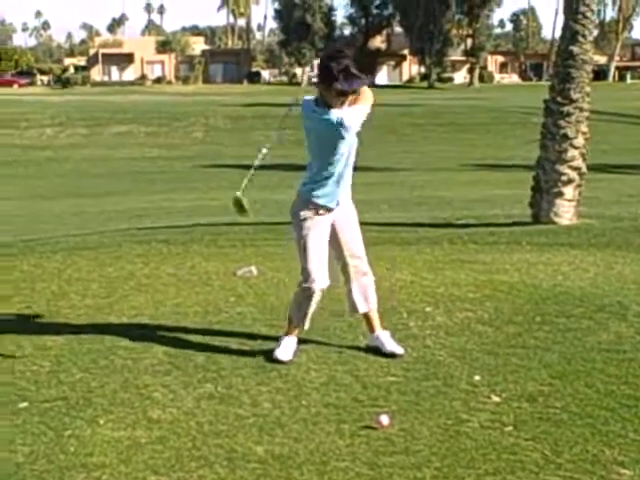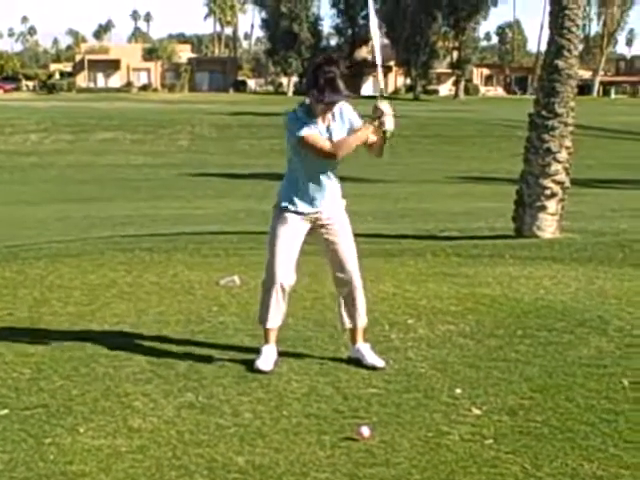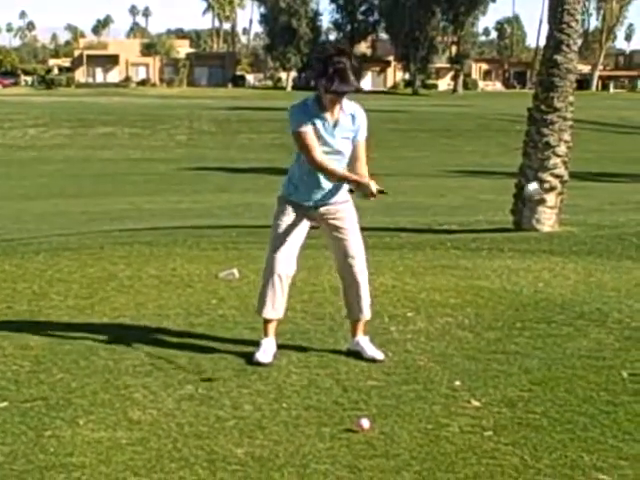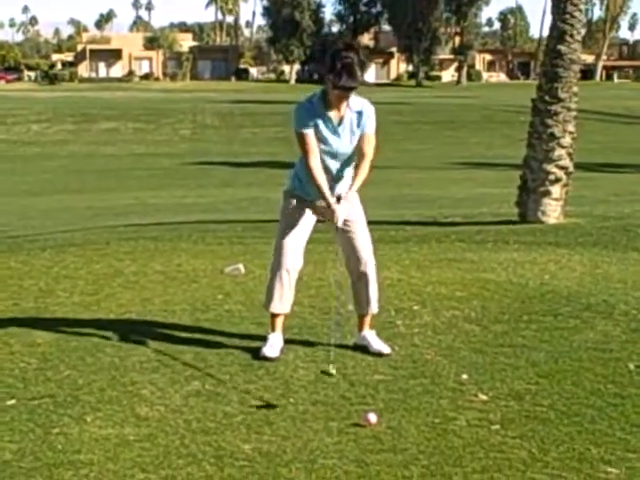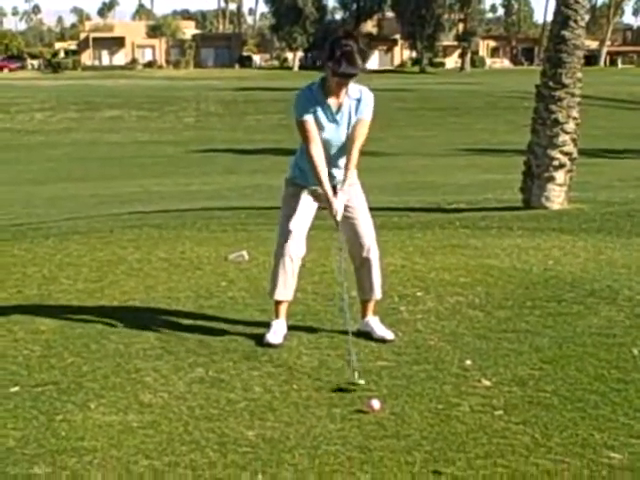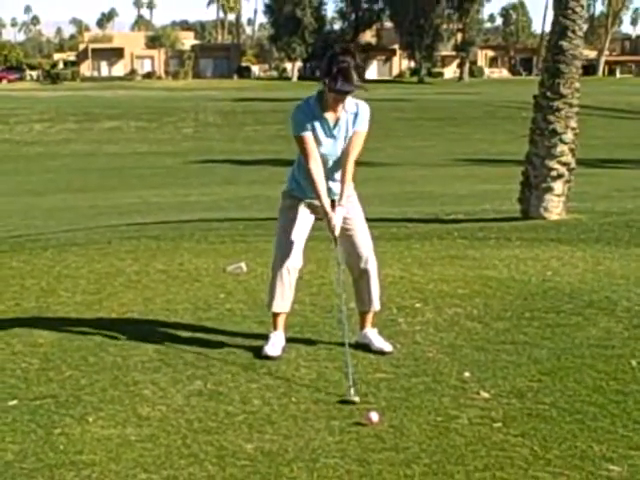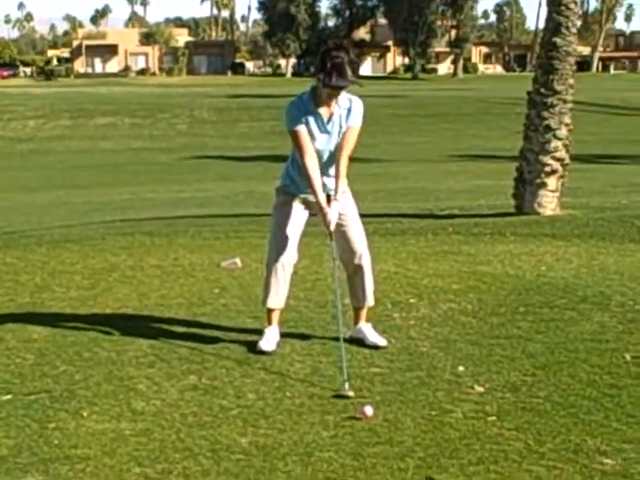
dt=0.3s
person 1, frame 1
left shoulder: (309, 106)
right shoulder: (342, 122)
right elbow: (368, 99)
left wrist: (329, 72)
left hip: (339, 203)
right hip: (314, 208)
left knee: (358, 266)
right knee: (315, 280)
left ankle: (376, 333)
right ankle: (289, 337)
person 1, frame 2
left shoulder: (344, 112)
right shoulder: (295, 121)
left elbow: (370, 143)
right elbow: (332, 151)
left wrist: (383, 127)
right wrist: (373, 126)
left hip: (330, 207)
right hip: (292, 208)
left knee: (350, 274)
right knee: (278, 276)
left ankle: (359, 345)
right ankle: (269, 347)
person 1, frame 3
left shoulder: (356, 114)
right shoulder: (300, 112)
left elbow: (358, 162)
right elbow: (316, 159)
left wrist: (364, 182)
right wrist: (356, 179)
left hip: (337, 201)
right hip: (297, 202)
left knee: (356, 267)
right knee: (279, 267)
left ankle: (359, 338)
right ankle: (268, 340)
person 1, frame 4
left shoulder: (365, 110)
right shoulder: (305, 110)
left elbow: (365, 157)
right elbow: (312, 160)
left wrist: (346, 199)
right wrist: (329, 202)
left hip: (345, 194)
right hip: (304, 195)
left knee: (364, 261)
right knee: (286, 260)
left ankle: (365, 332)
right ankle: (276, 334)
person 1, frame 5
left shoulder: (364, 97)
right shoulder: (305, 98)
left elbow: (355, 146)
right elbow: (314, 147)
left wrist: (343, 189)
right wrist: (328, 193)
left hip: (345, 182)
right hip: (305, 182)
left knee: (367, 247)
right knee: (289, 247)
left ankle: (369, 318)
right ankle: (279, 321)
person 1, frame 6
left shoulder: (360, 111)
right shoulder: (302, 113)
left elbow: (349, 160)
right elbow: (312, 163)
left wrist: (341, 204)
right wrist: (326, 209)
left hip: (341, 194)
right hip: (301, 195)
left knee: (365, 259)
right knee: (286, 259)
left ankle: (367, 330)
right ankle: (277, 333)
person 1, frame 7
left shoulder: (354, 106)
right shoulder: (296, 108)
left elbow: (342, 155)
right elbow: (308, 159)
left wrist: (337, 199)
right wrist: (322, 205)
left hip: (335, 189)
right hip: (295, 190)
left knee: (359, 254)
right knee: (280, 255)
left ankle: (361, 324)
right ankle: (272, 328)
